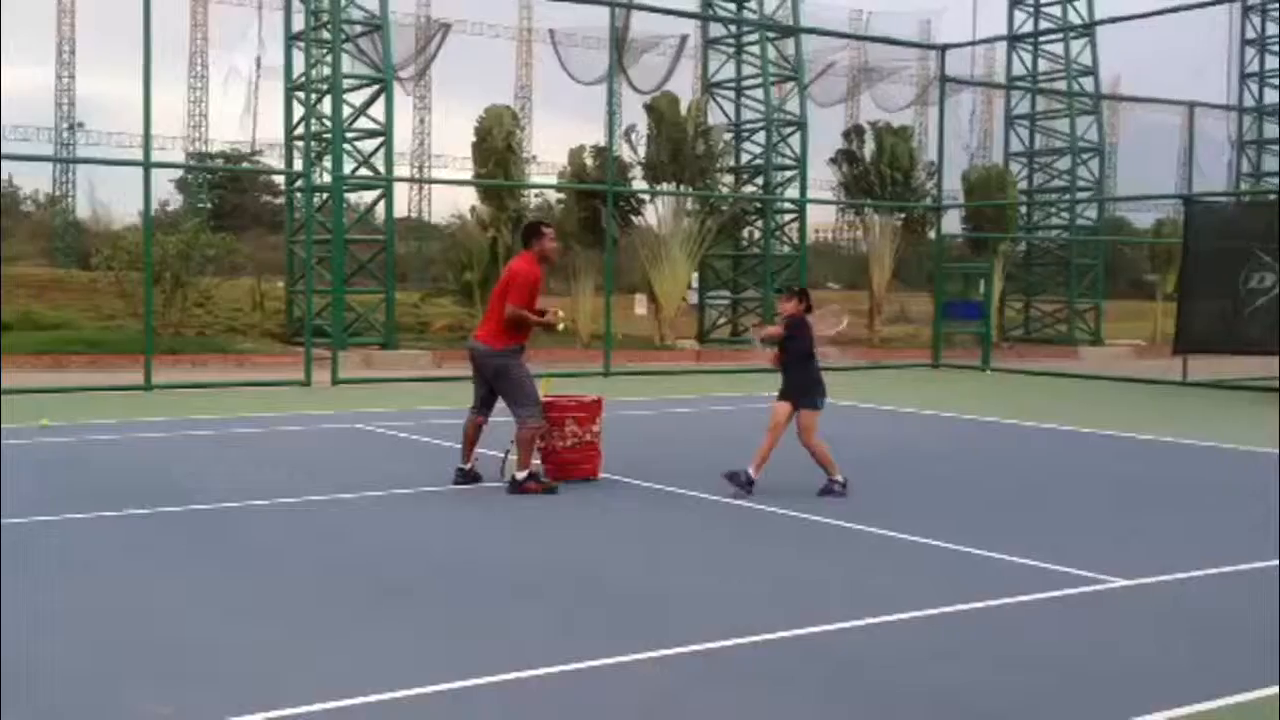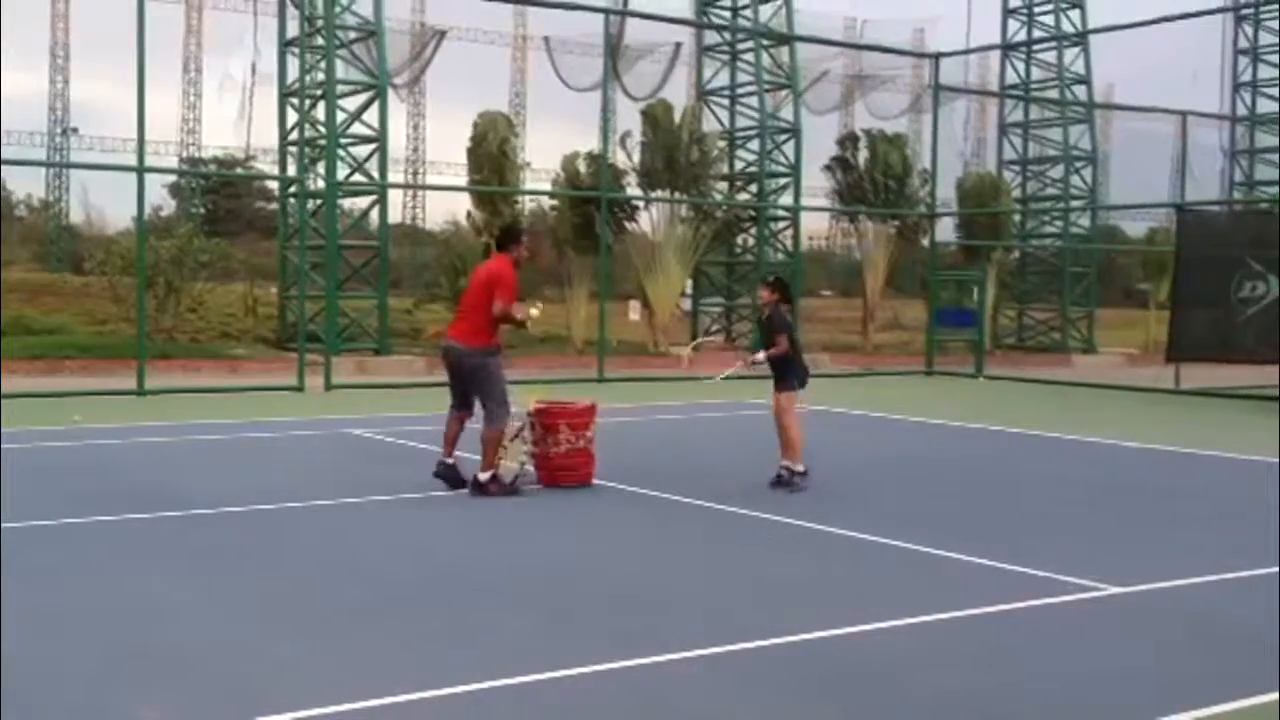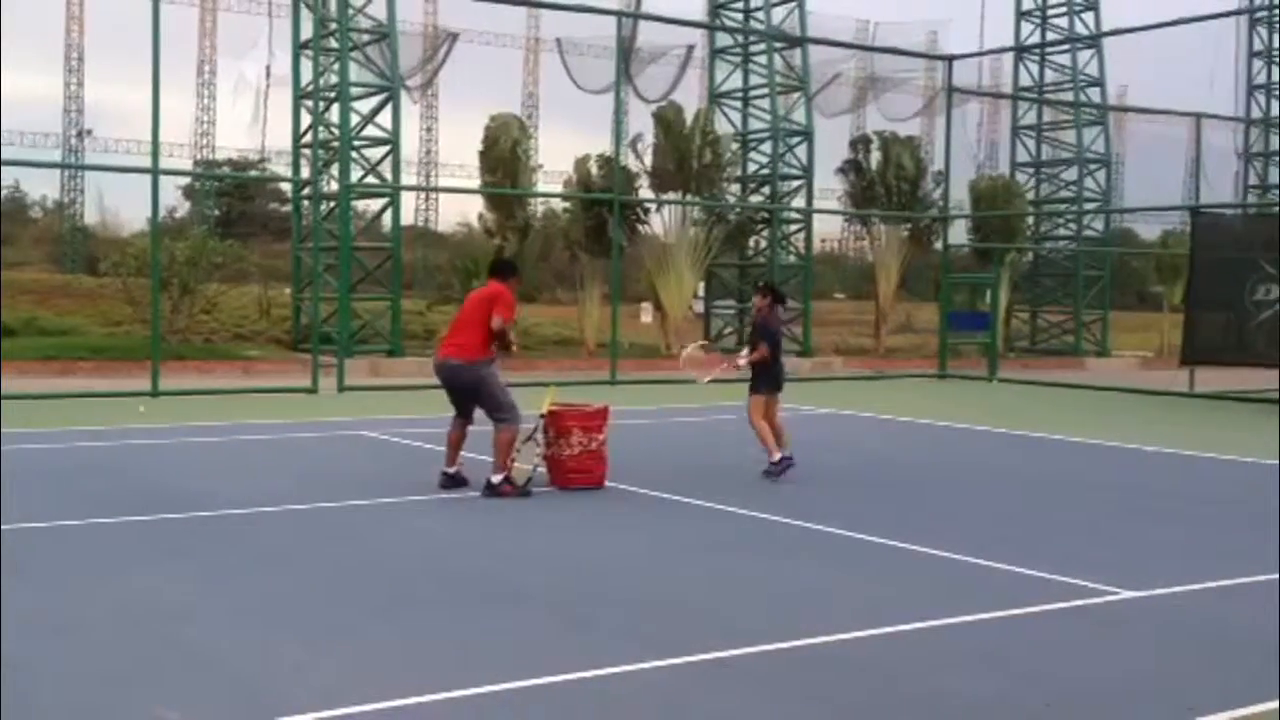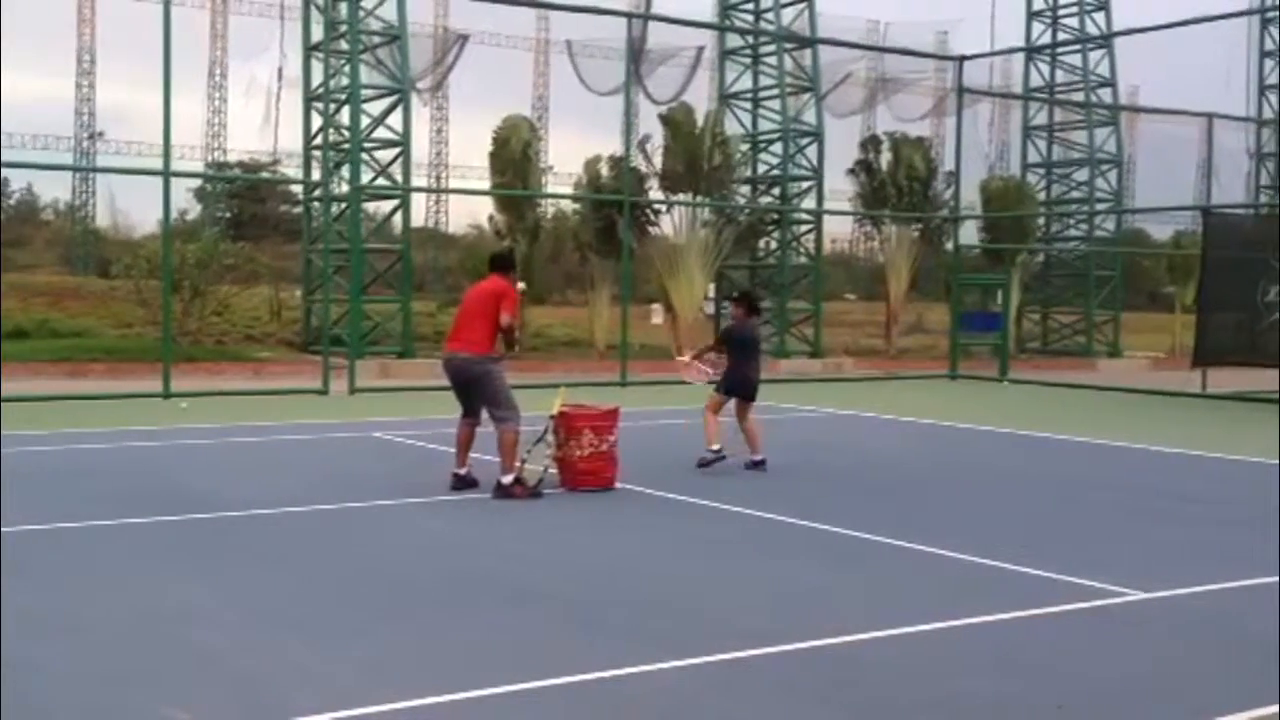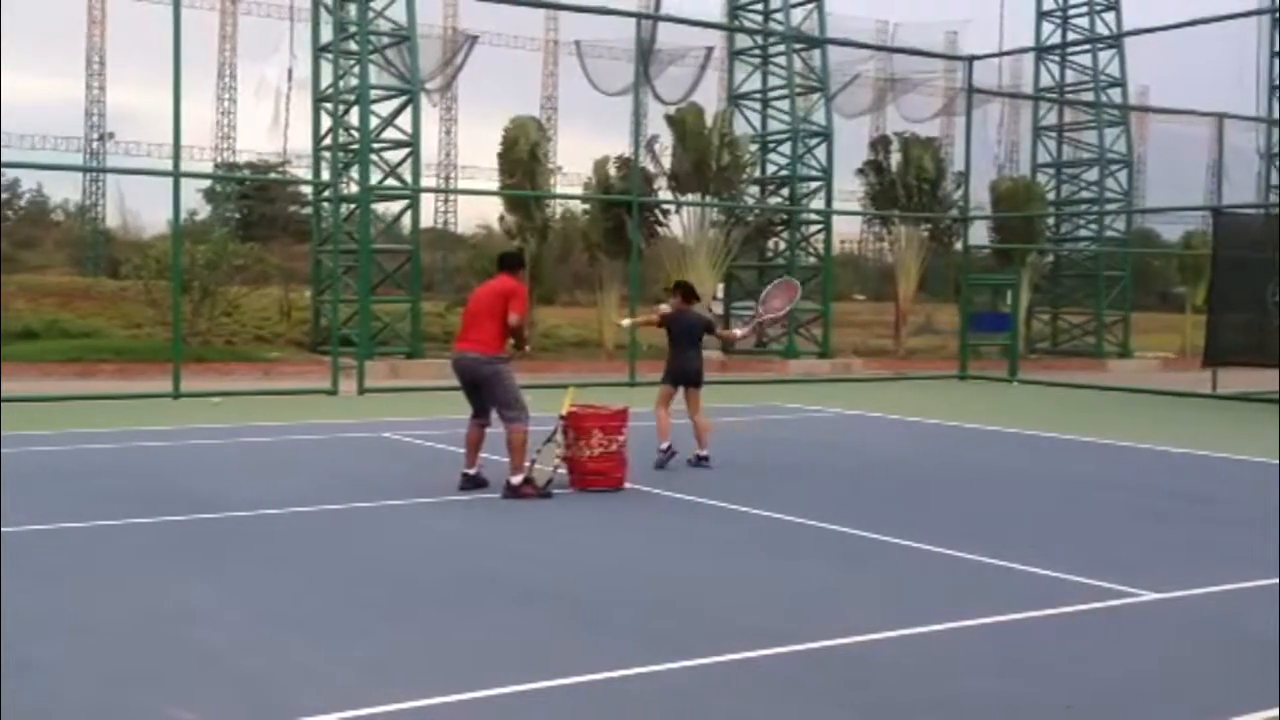
dt=0.5s
person 1, frame 1
left shoulder: (521, 265)
right shoulder: (526, 270)
right elbow: (512, 314)
left wrist: (541, 312)
right wrist: (543, 322)
left hip: (481, 344)
right hip: (501, 351)
left knee: (479, 410)
right knee: (530, 412)
left ankle: (465, 469)
right ankle: (522, 478)
person 1, frame 2
left shoulder: (483, 267)
right shoulder: (506, 271)
right elbow: (499, 311)
left wrist: (513, 314)
right wrist: (518, 319)
left hip: (453, 344)
right hip: (478, 350)
left knee: (461, 407)
right knee: (497, 414)
left ankle: (446, 463)
right ankle: (485, 478)
person 1, frame 3
left shoulder: (476, 293)
right shoulder: (503, 294)
right elbow: (497, 327)
left wrist: (498, 342)
right wrist: (508, 342)
left hip: (443, 361)
right hip: (470, 363)
left knee: (462, 415)
right knee: (508, 418)
left ankle: (450, 472)
right ankle: (498, 480)
person 1, frame 4
left shoulder: (474, 289)
right shoulder: (507, 288)
right elbow: (505, 322)
right wrist: (512, 342)
left hip: (452, 356)
right hip: (478, 358)
left knee: (469, 414)
right knee: (507, 417)
left ankle: (460, 473)
right ankle: (507, 481)
person 1, frame 5
left shoulder: (481, 289)
right shoulder: (516, 287)
right elbow: (513, 322)
right wrist: (521, 341)
left hip: (461, 355)
right hip: (487, 358)
left knee: (479, 414)
right knee: (516, 416)
left ankle: (470, 474)
right ankle: (516, 482)
person 2, frame 1
left shoulder: (799, 323)
right shoulder: (787, 327)
left elbow: (767, 334)
right elbow: (780, 362)
left wrist: (763, 334)
right wrist: (772, 352)
left hip: (809, 388)
right hip: (789, 387)
left knee: (808, 439)
right knee: (774, 428)
left ankle: (837, 479)
right ankle: (748, 476)
person 2, frame 2
left shoulder: (776, 317)
right shoulder: (765, 316)
left elbow: (783, 347)
left wrist: (762, 357)
right wrist: (762, 354)
left hip: (792, 371)
right hip: (783, 372)
left knee: (788, 419)
right knee: (780, 419)
left ankle: (798, 469)
right ankle: (788, 466)
person 2, frame 3
left shoulder: (763, 322)
right shoulder: (771, 318)
left elbow: (762, 353)
left wrist: (744, 361)
right wrist: (747, 351)
left hip: (765, 374)
right hip: (773, 372)
left knee: (755, 418)
right knee: (770, 417)
left ankle: (776, 458)
right ankle: (782, 456)
person 2, frame 4
left shoulder: (733, 330)
right shoulder: (754, 329)
left elbow: (712, 347)
left wrist: (693, 356)
left hip: (734, 377)
right hip: (752, 379)
left knee: (710, 411)
right knee: (744, 417)
left ankle: (714, 449)
right ankle: (757, 458)
person 2, frame 5
left shoulder: (673, 317)
right shoulder: (701, 319)
left elbow: (650, 320)
right elbow: (722, 335)
left wrist: (630, 322)
right wrist: (737, 334)
left hip: (676, 367)
right hip: (695, 368)
left knee: (661, 406)
right knee: (695, 412)
left ankle: (665, 447)
right ankle: (703, 454)
